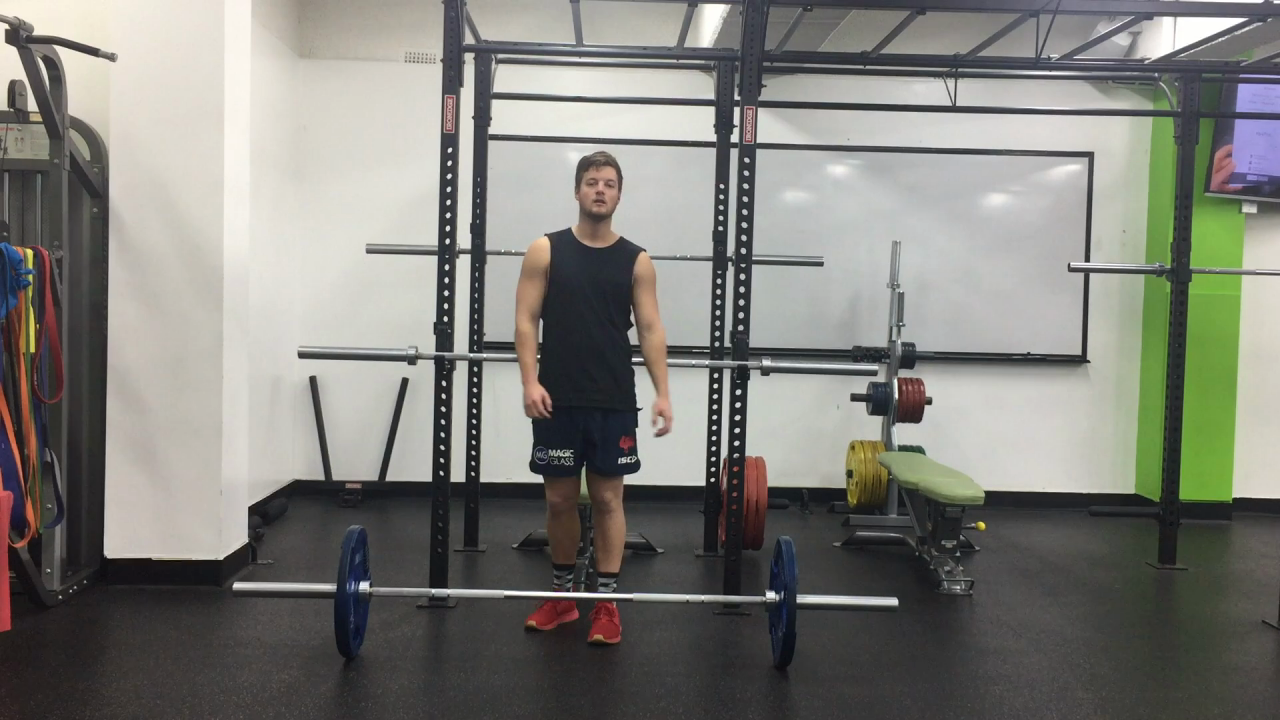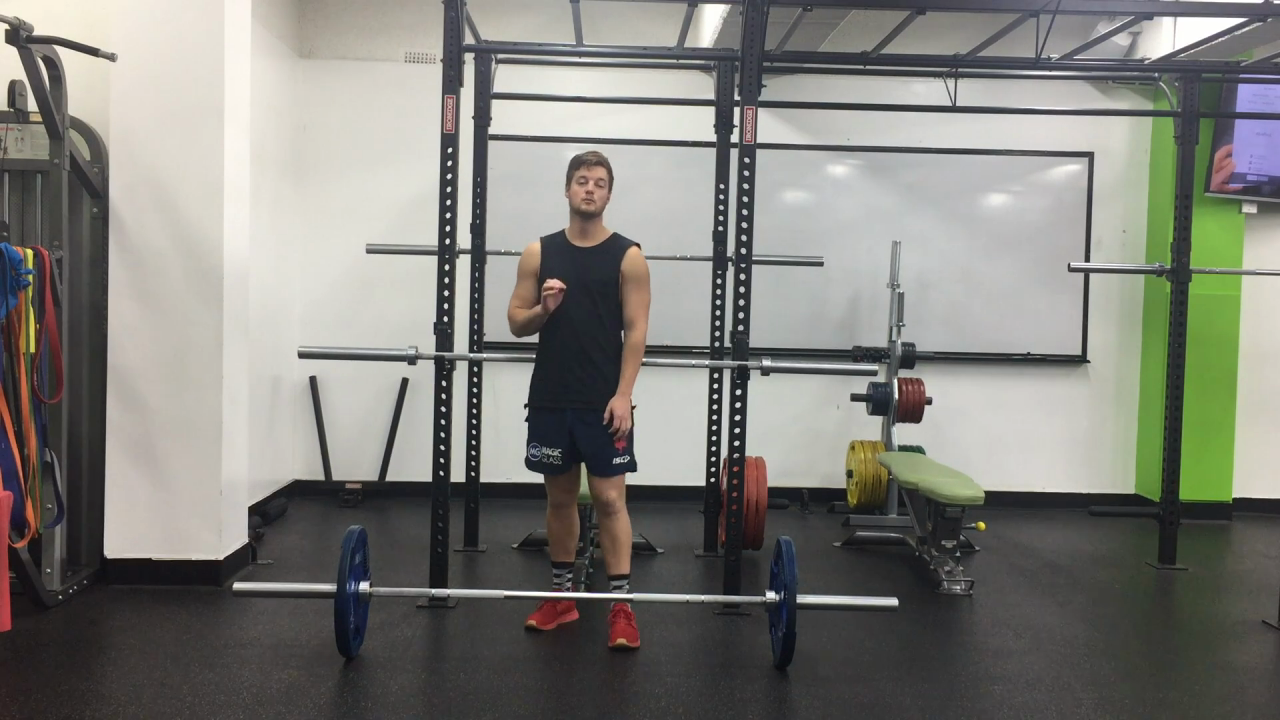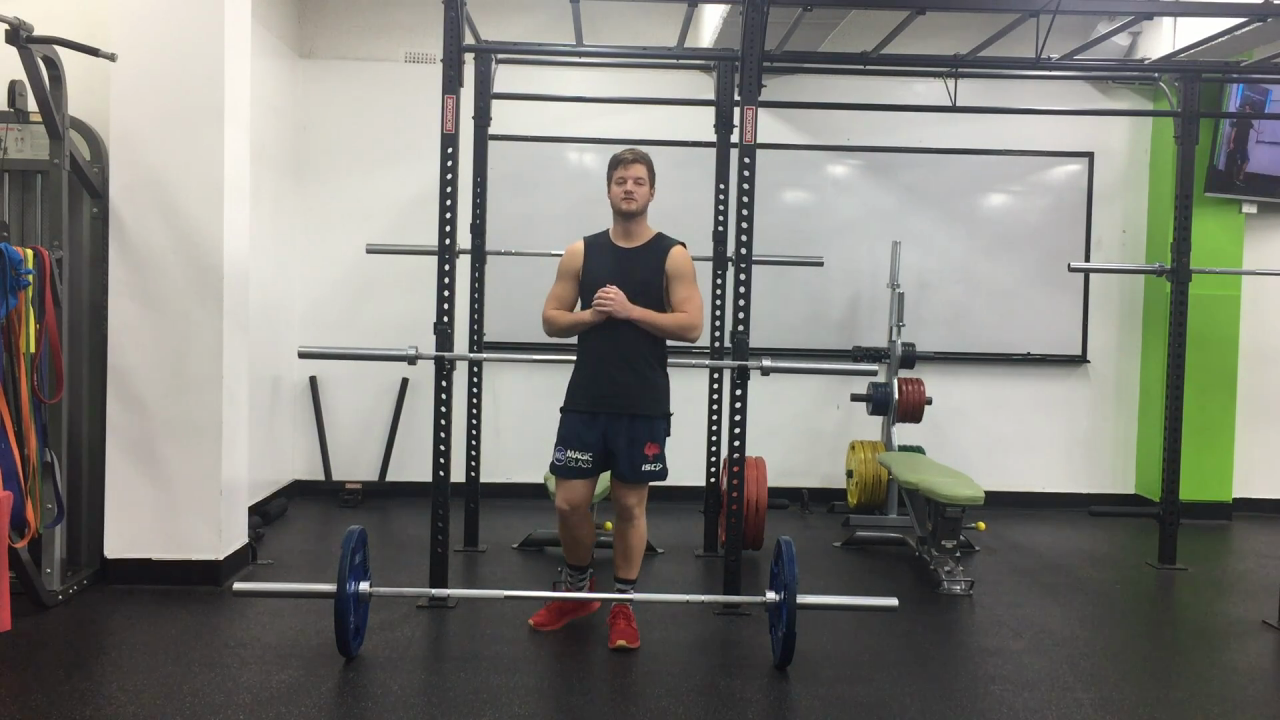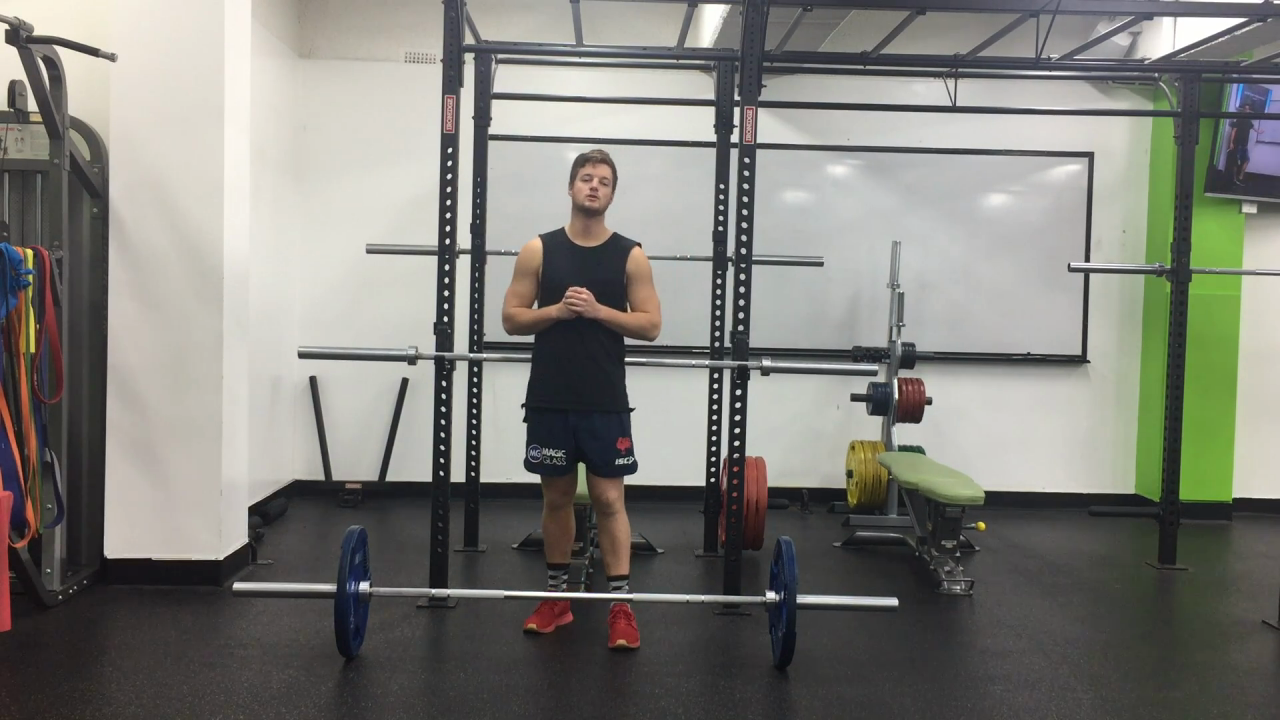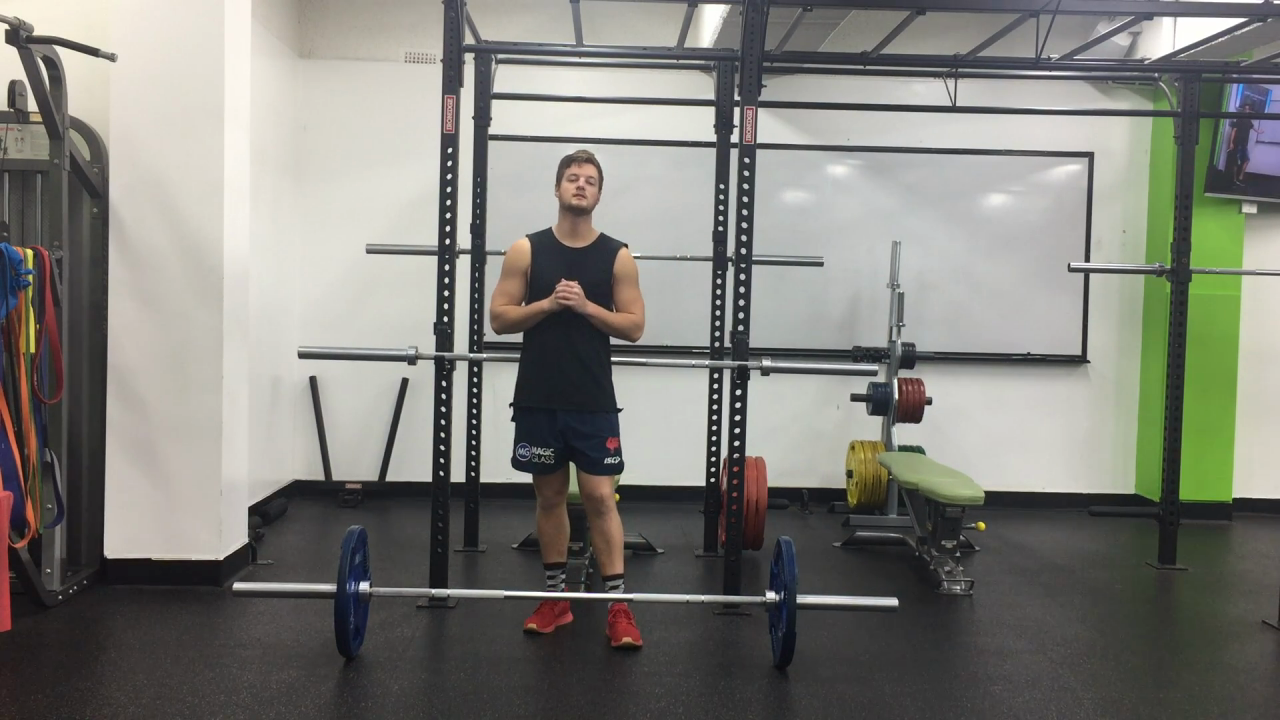
dt=1s
person 1, frame 1
left shoulder: (636, 261)
right shoulder: (545, 250)
left elbow: (650, 329)
right elbow: (526, 321)
left wrist: (662, 393)
right wrist: (530, 381)
left hip: (614, 401)
right hip: (557, 399)
left knee: (607, 499)
right knee: (560, 499)
left ankle: (606, 601)
right ankle: (562, 594)
person 1, frame 2
left shoulder: (628, 256)
right shoulder: (539, 252)
left elbow: (636, 330)
right elbow: (516, 320)
left wrist: (623, 394)
right wrist: (542, 308)
left hip: (603, 401)
right hip: (550, 398)
left knee: (609, 499)
right knee: (559, 496)
left ankle: (621, 605)
right ankle: (562, 595)
person 1, frame 3
left shoulder: (672, 255)
right shoulder: (581, 252)
left elbow: (691, 325)
right elbow: (551, 319)
left wrist: (630, 309)
right wrist: (593, 314)
left hip: (643, 403)
right hip: (585, 398)
left knee: (630, 505)
right knee: (569, 503)
left ankle: (622, 606)
right ankle: (576, 589)
person 1, frame 4
left shoulder: (630, 255)
right shoulder: (538, 250)
left elbow: (650, 325)
right elbow: (510, 319)
left wrist: (597, 309)
right wrist: (556, 311)
left hip: (605, 399)
right hip: (549, 397)
left knee: (609, 499)
right knee: (556, 498)
left ankle: (621, 606)
right ankle: (557, 597)
person 1, frame 5
left shoulder: (617, 255)
right shoulder: (527, 250)
left elbow: (634, 326)
right elbow: (499, 317)
left wrist: (586, 306)
right wrist: (548, 303)
left hip: (593, 399)
right hip: (538, 397)
left knee: (600, 498)
right knee: (549, 496)
left ankle: (617, 605)
right ankle: (555, 598)
